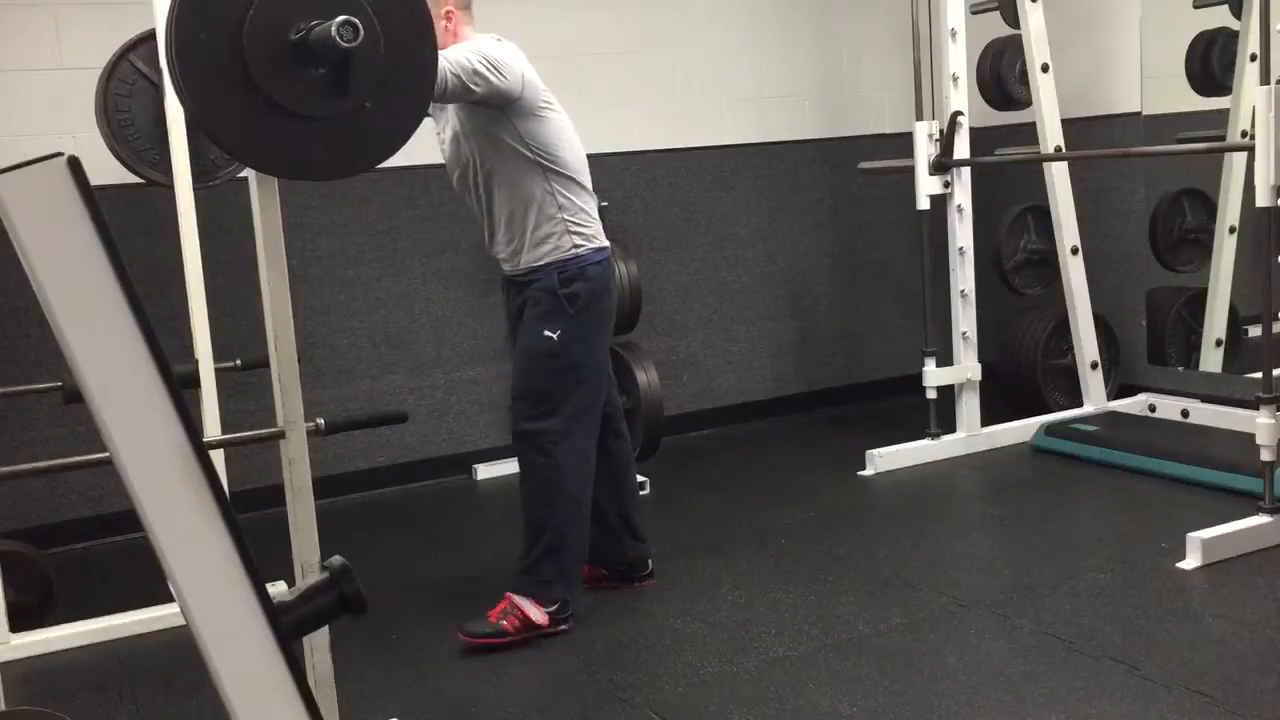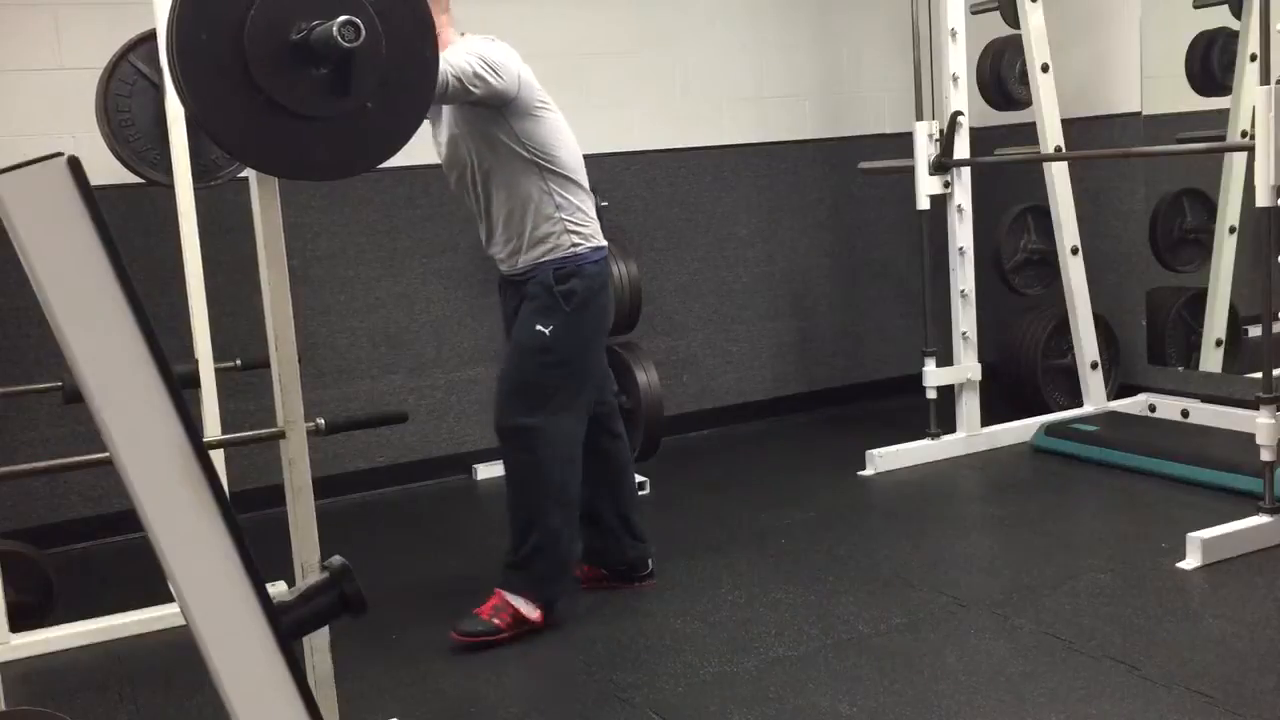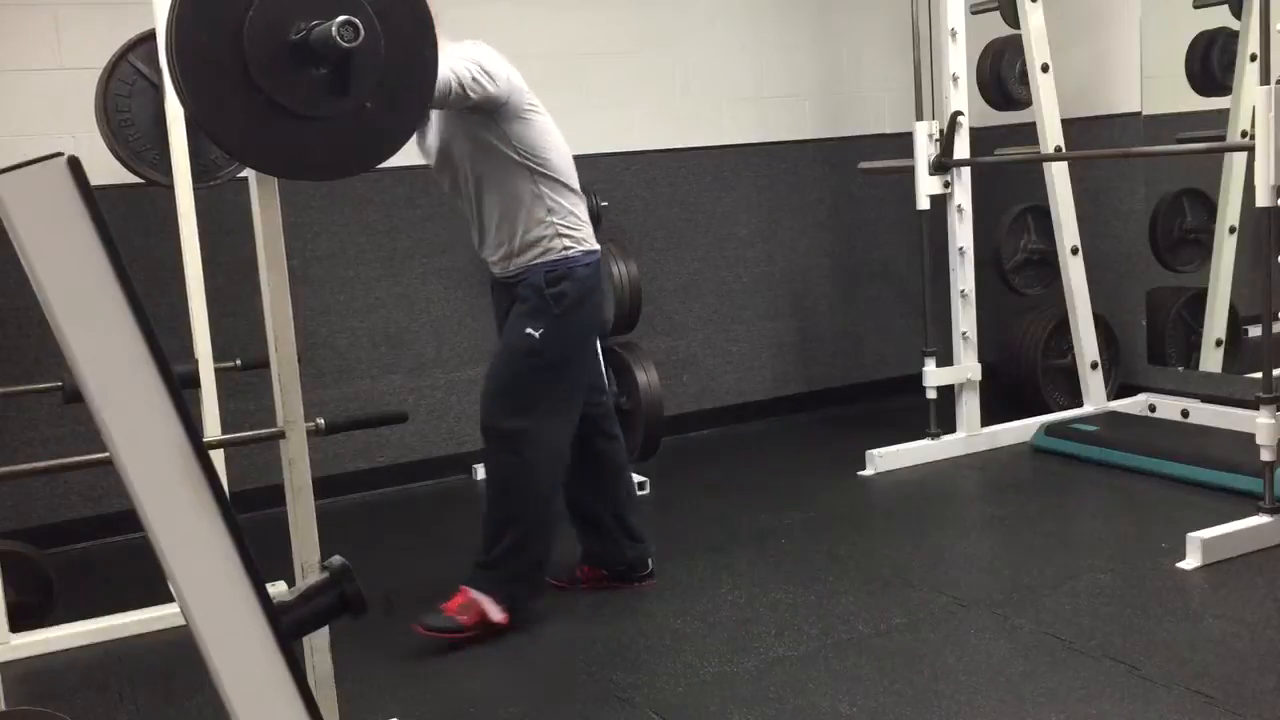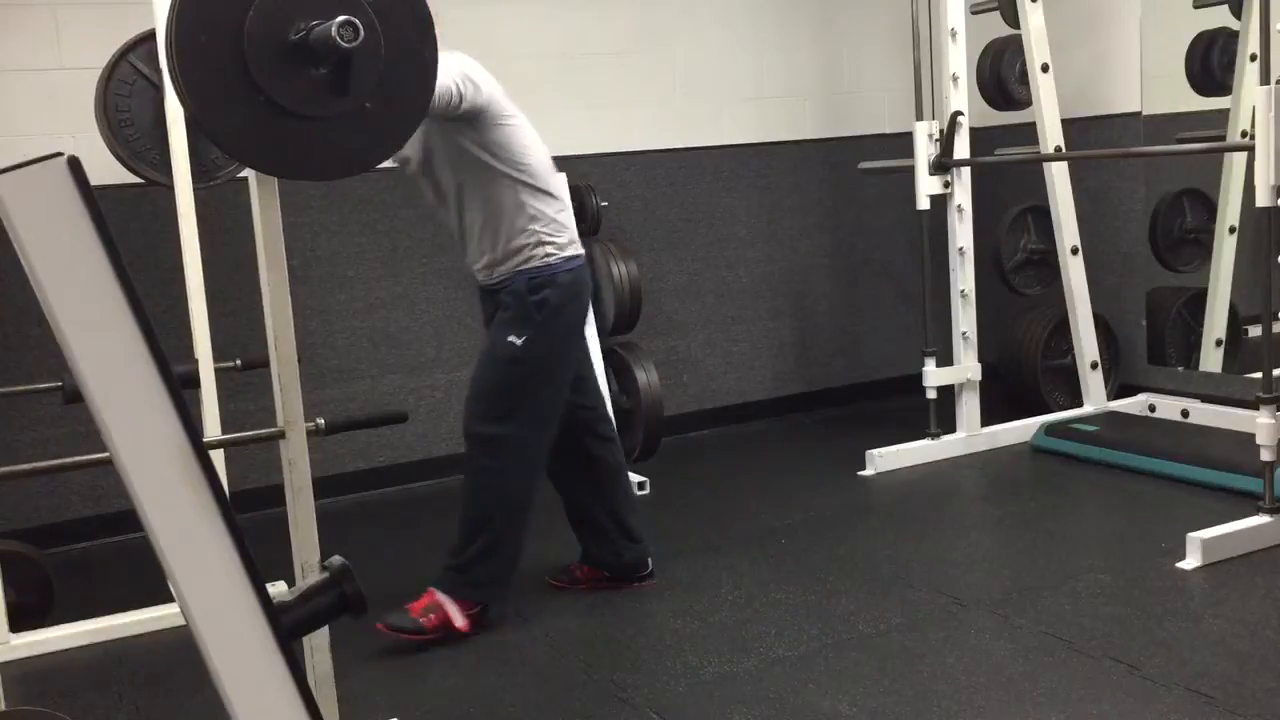
dt=0.1s
person 1, frame 1
left shoulder: (489, 59)
right shoulder: (451, 95)
left hip: (568, 271)
right hip: (533, 274)
left knee: (544, 426)
right knee: (588, 418)
left ankle: (542, 595)
right ankle: (620, 556)
person 1, frame 2
left shoulder: (485, 60)
right shoulder: (447, 98)
left hip: (565, 269)
right hip: (530, 273)
left knee: (530, 419)
right knee: (586, 418)
left ankle: (532, 590)
right ankle: (619, 555)
person 1, frame 3
left shoulder: (471, 61)
right shoulder: (432, 111)
left hip: (557, 273)
right hip: (532, 276)
left knee: (514, 423)
right knee: (580, 421)
left ankle: (497, 592)
right ankle: (620, 555)
person 1, frame 4
left shoulder: (448, 73)
right shoulder: (412, 122)
left hip: (541, 278)
right hip: (521, 281)
left knee: (497, 430)
right knee: (572, 425)
left ankle: (463, 596)
right ankle: (619, 555)
